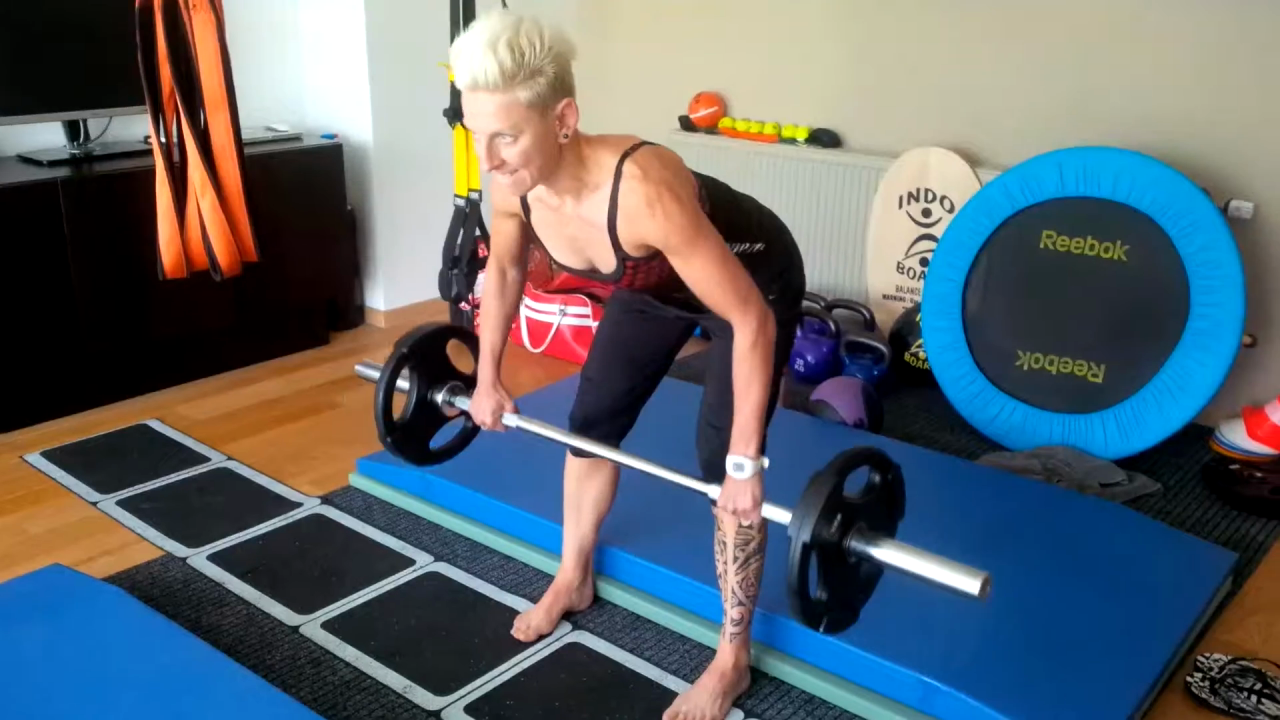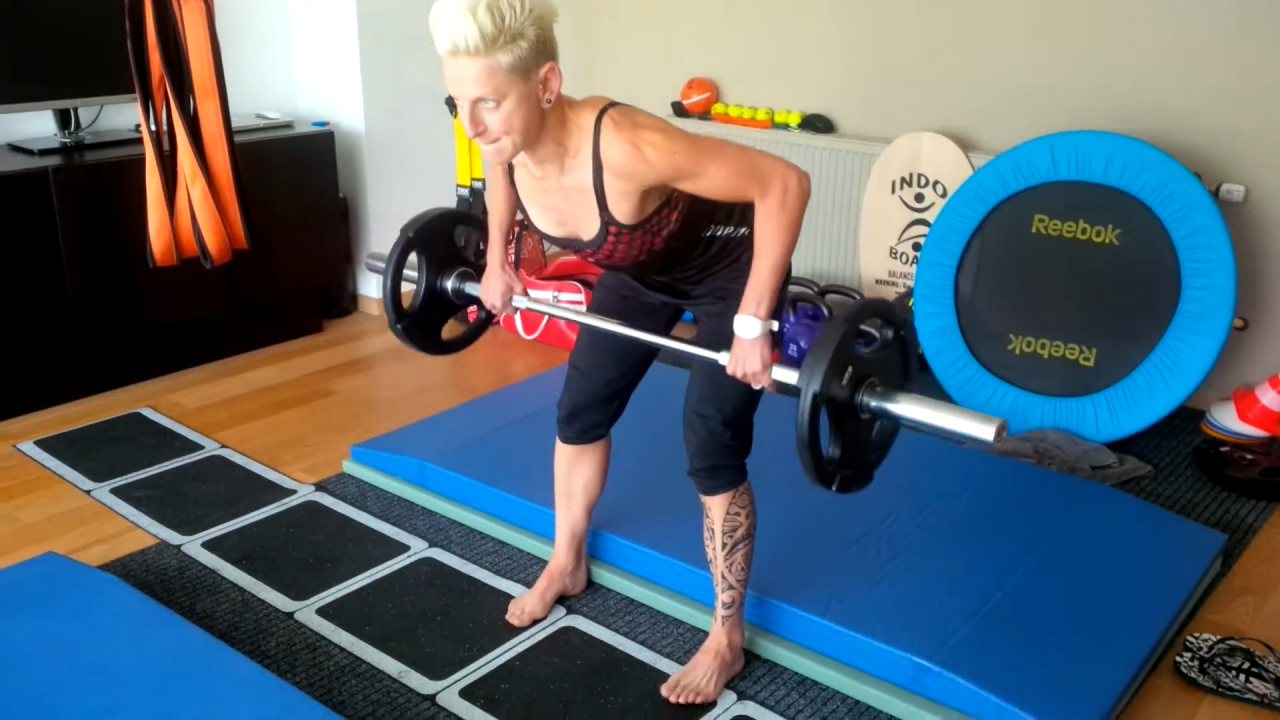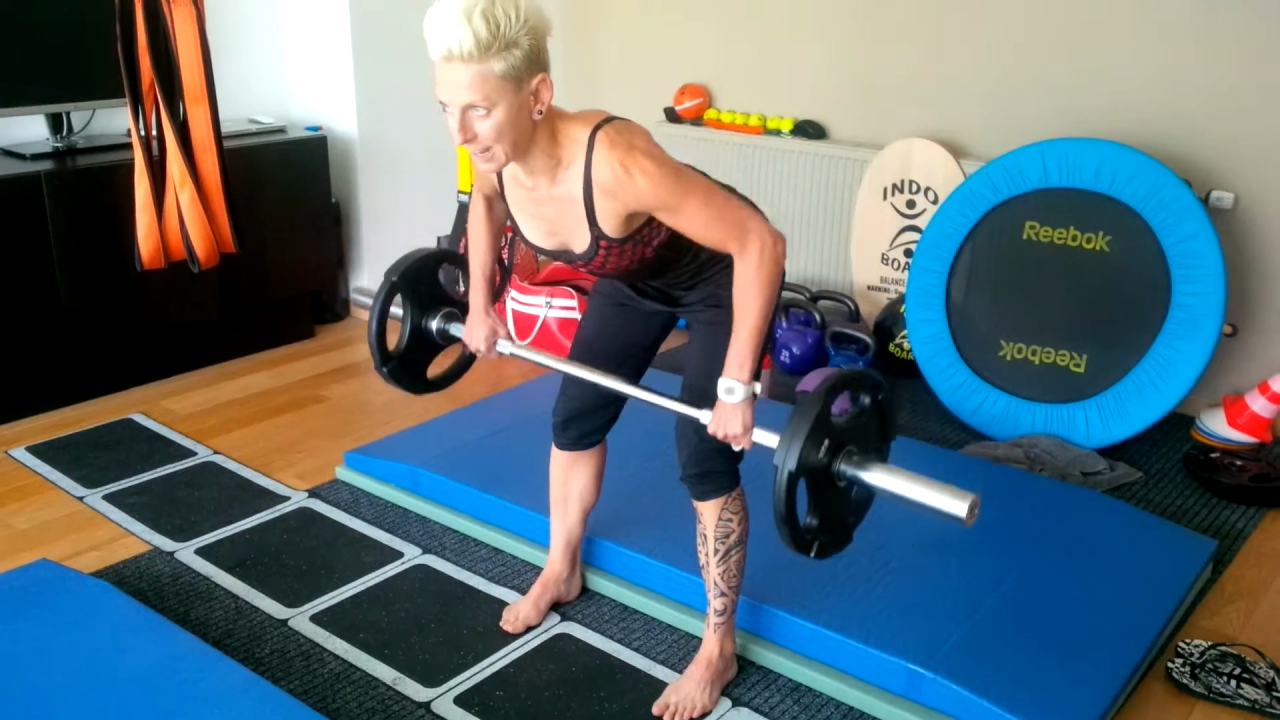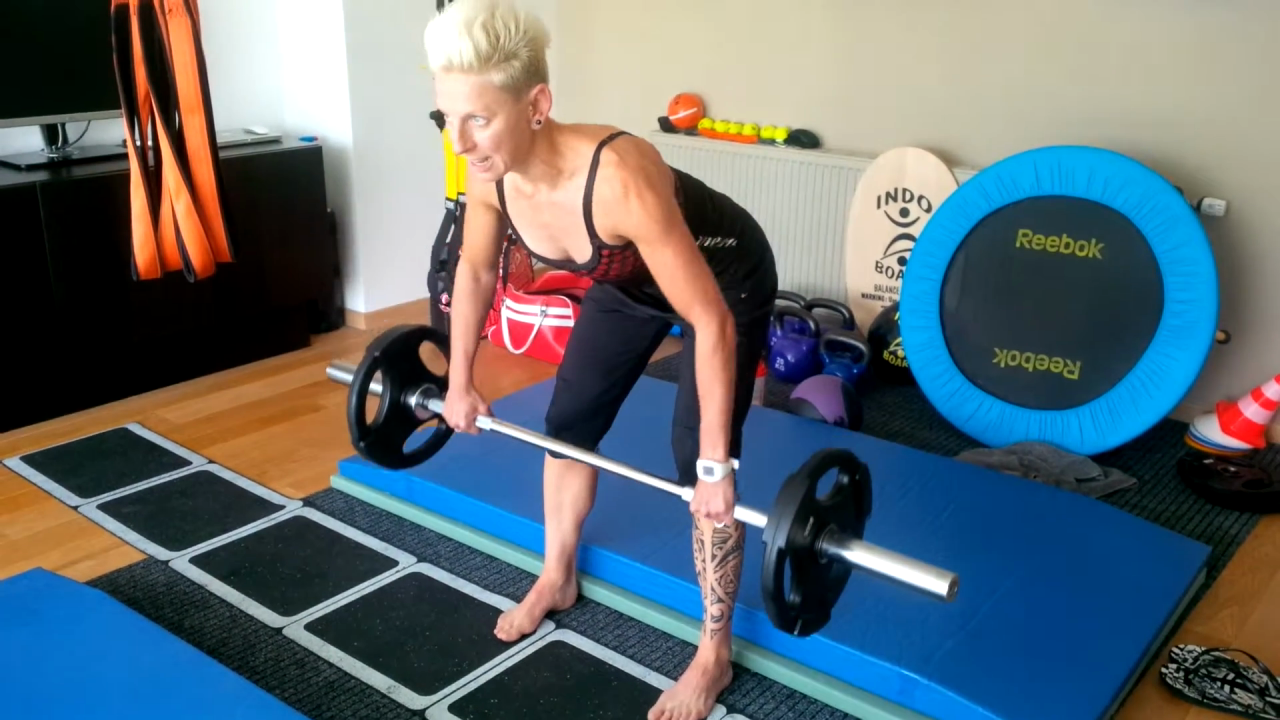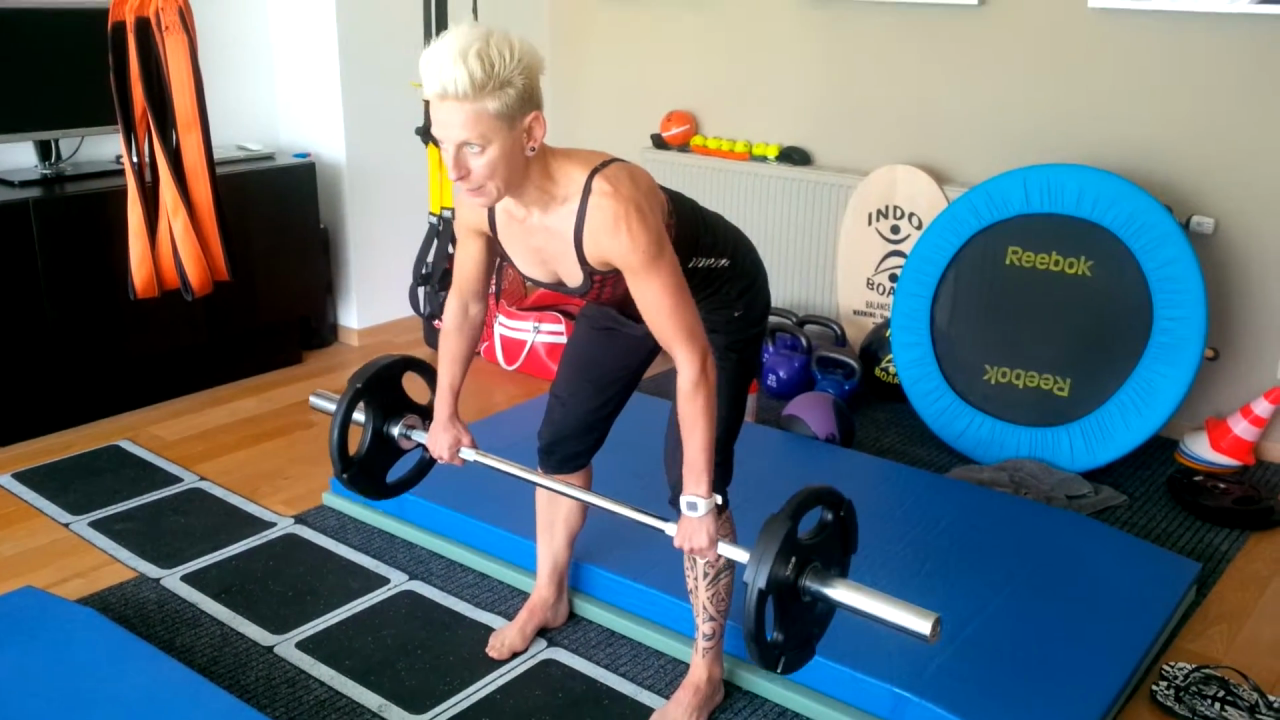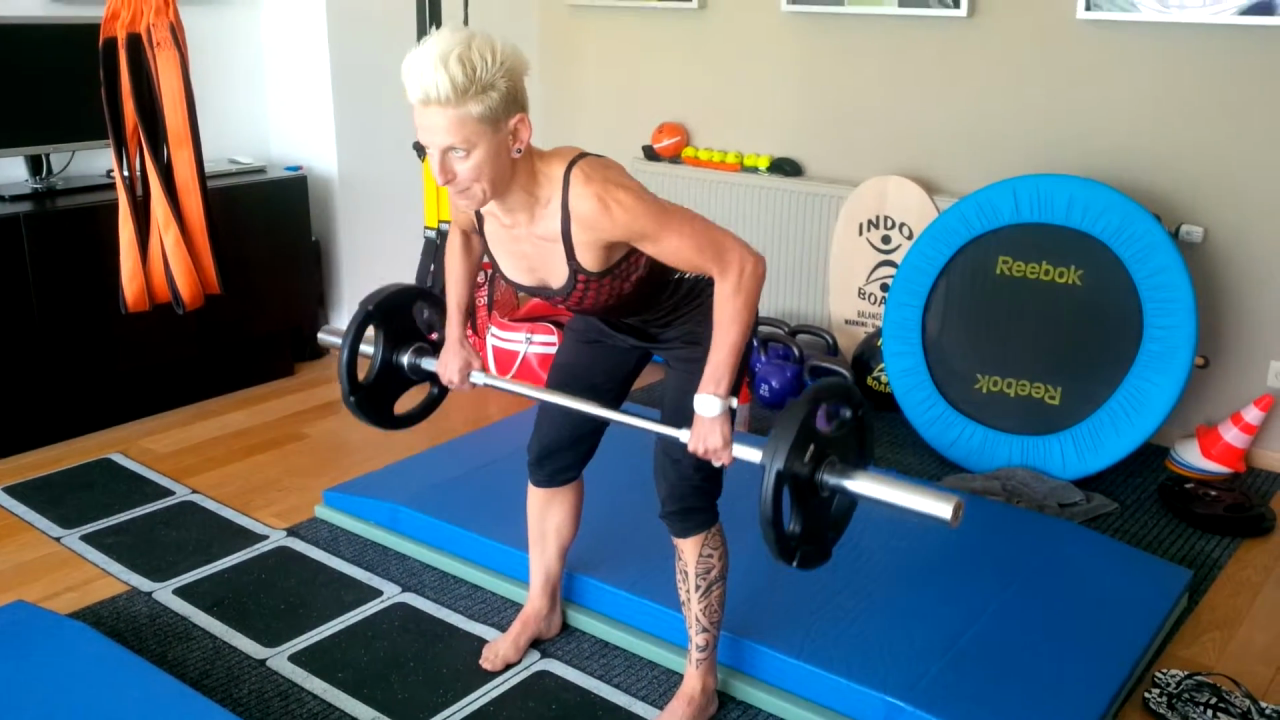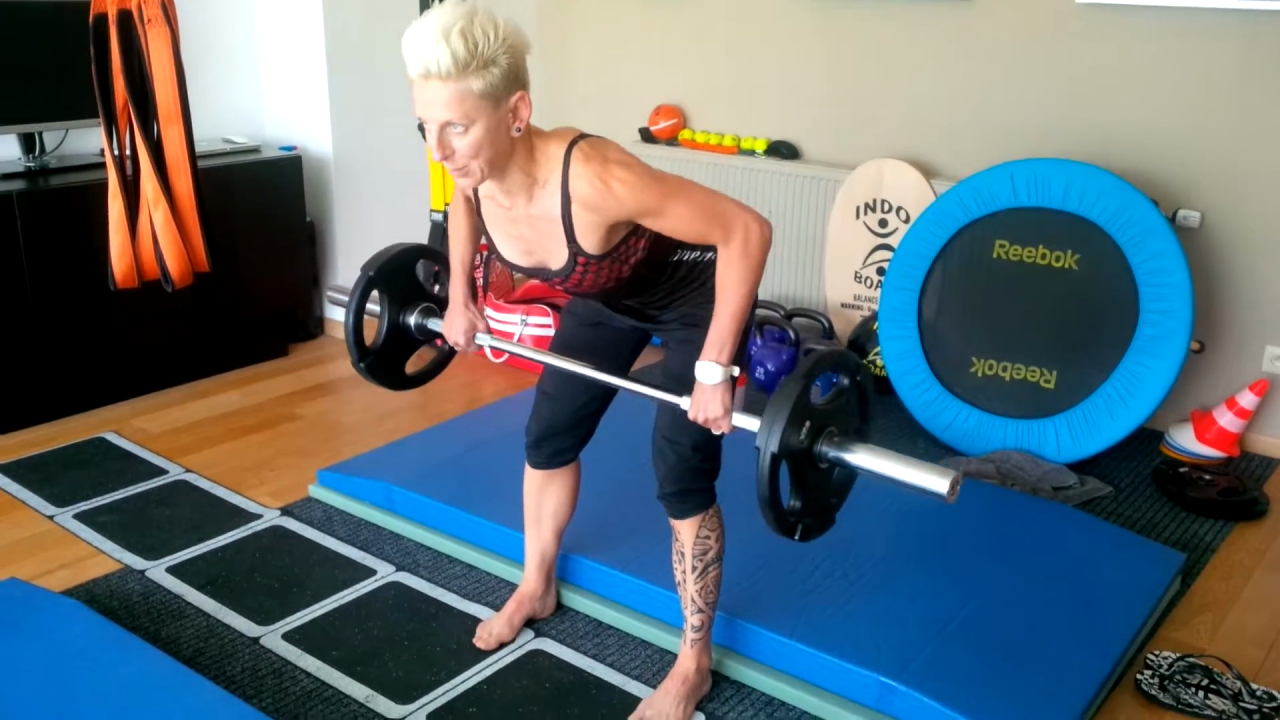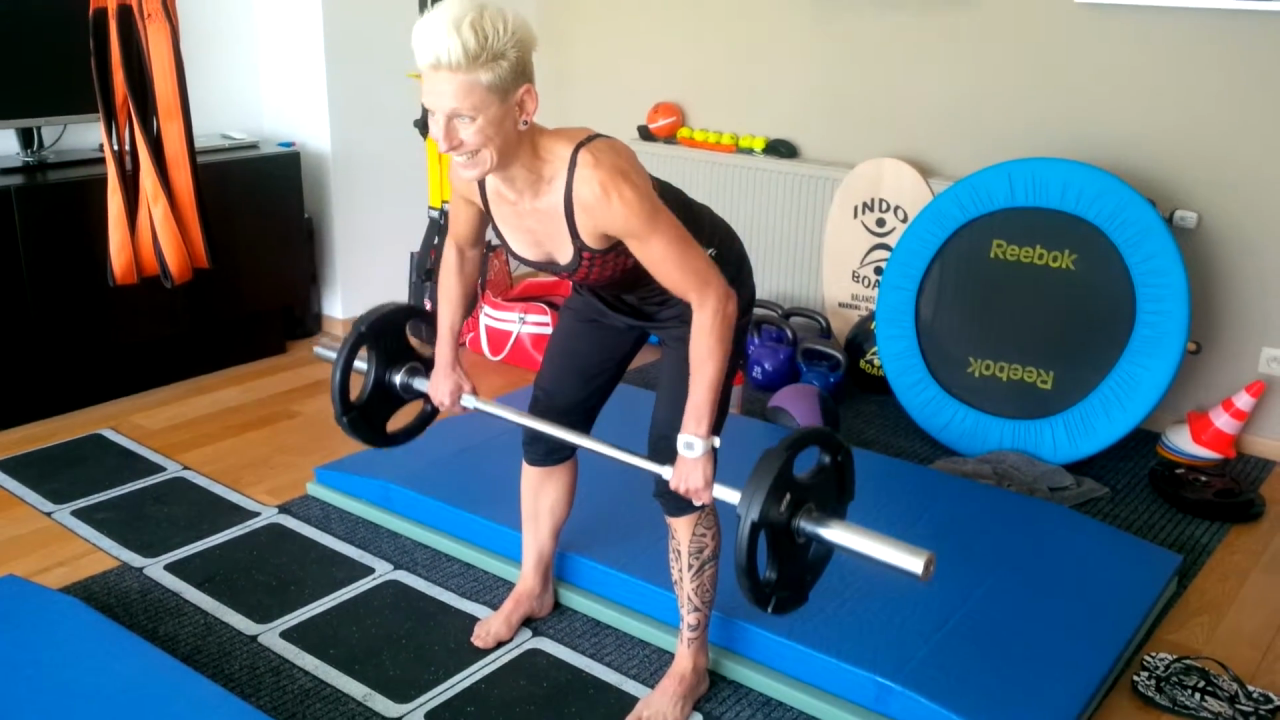
dt=0.5s
person 1, frame 1
left shoulder: (643, 190)
right shoulder: (514, 187)
left elbow: (749, 322)
right elbow: (503, 272)
left wrist: (745, 462)
right wrist: (487, 379)
left hip: (753, 277)
right hip: (655, 280)
left knee: (720, 461)
right knee: (591, 424)
left ankle: (732, 658)
right ankle: (574, 579)
person 1, frame 2
left shoulder: (624, 144)
right shoulder: (504, 139)
left elbow: (785, 184)
left wrist: (753, 324)
right wrist: (496, 258)
left hip: (729, 264)
right hip: (639, 269)
left knee: (711, 448)
right knee: (579, 411)
left ankle: (725, 638)
right ankle: (567, 564)
person 1, frame 3
left shoulder: (616, 162)
right shoulder: (496, 157)
left elbow: (760, 243)
left wrist: (736, 387)
right wrist: (480, 303)
left hip: (719, 275)
right hip: (634, 274)
left knee: (703, 453)
right knee: (575, 416)
left ankle: (718, 647)
right ankle: (562, 571)
person 1, frame 4
left shoulder: (618, 179)
right shoulder: (490, 175)
left elbow: (709, 323)
right elbow: (475, 271)
left wrist: (715, 466)
right wrist: (461, 380)
left hip: (726, 275)
right hip: (629, 277)
left knee: (698, 461)
right knee: (567, 422)
left ankle: (714, 653)
right ankle: (557, 579)
person 1, frame 5
left shoulder: (611, 209)
right shoulder: (479, 201)
left elbow: (693, 361)
right elbow: (464, 304)
left wrist: (696, 501)
right wrist: (443, 412)
left hip: (718, 298)
right hip: (621, 295)
left knee: (691, 482)
right knee: (560, 441)
right ankle: (548, 597)
person 1, frame 6
left shoulder: (592, 197)
right shoulder: (471, 192)
left elbow: (741, 266)
left wrist: (713, 404)
right wrist: (455, 335)
left hip: (696, 311)
right hip: (609, 312)
left knee: (683, 490)
right knee: (550, 453)
right ankle: (542, 608)
person 1, frame 7
left shoulder: (593, 177)
right shoulder: (471, 170)
left elbow: (747, 231)
left wrist: (714, 370)
right wrist: (460, 298)
left hip: (693, 293)
right hip: (606, 295)
left knee: (680, 475)
right knee: (547, 437)
left ankle: (693, 663)
right ankle: (536, 588)
person 1, frame 8
left shoulder: (599, 180)
right shoulder: (473, 172)
left elbow: (713, 301)
right elbow: (461, 250)
left wrist: (696, 441)
right wrist: (445, 357)
left hip: (699, 286)
right hip: (609, 287)
left knee: (677, 474)
right knee: (546, 429)
left ankle: (690, 662)
right ankle: (533, 588)
